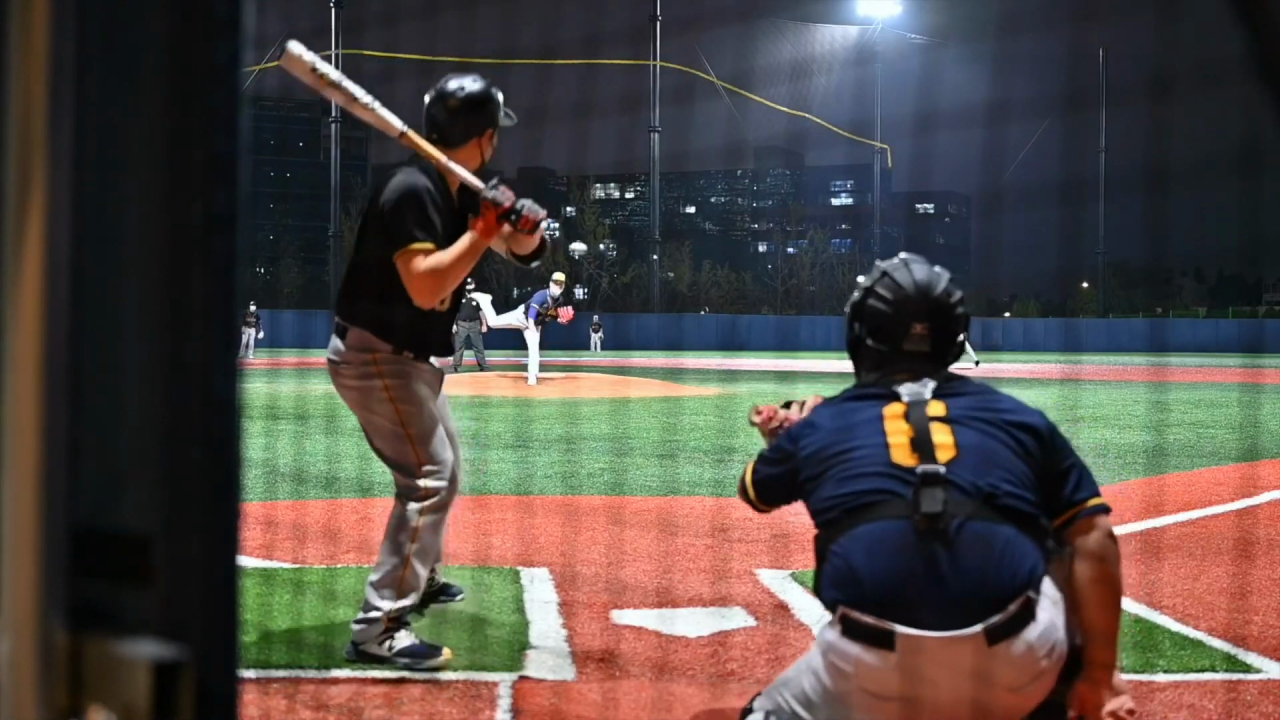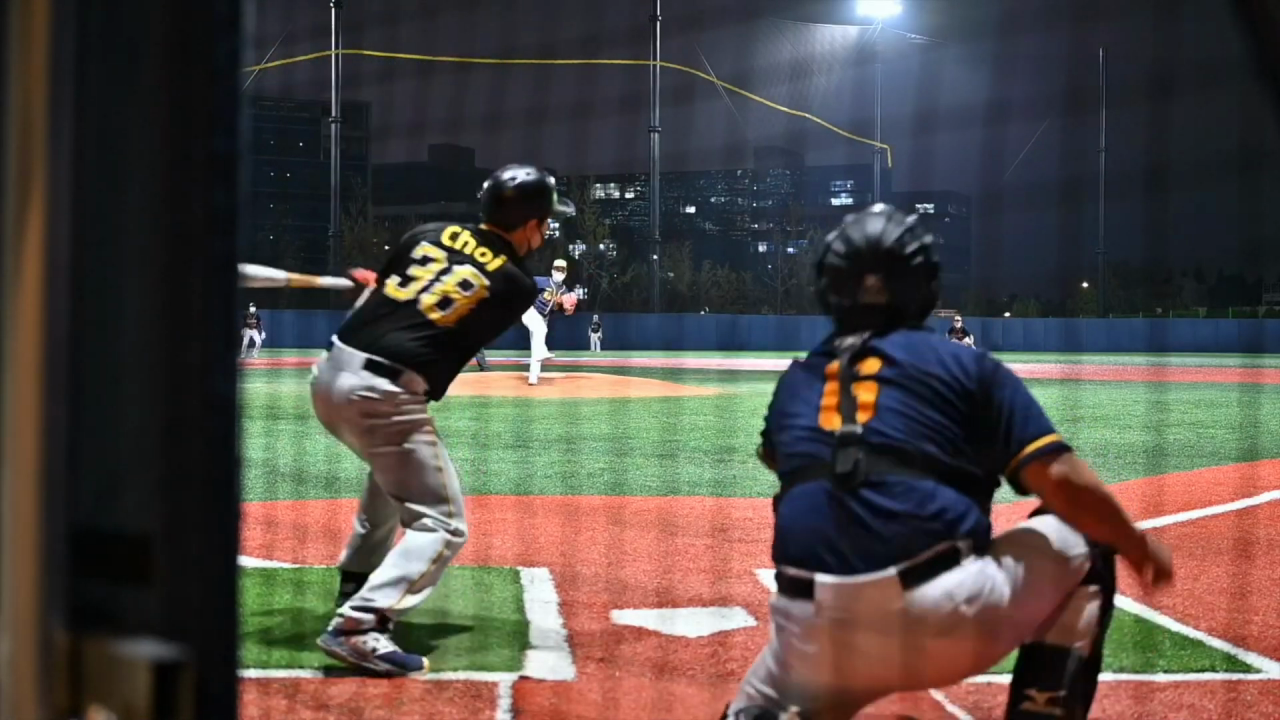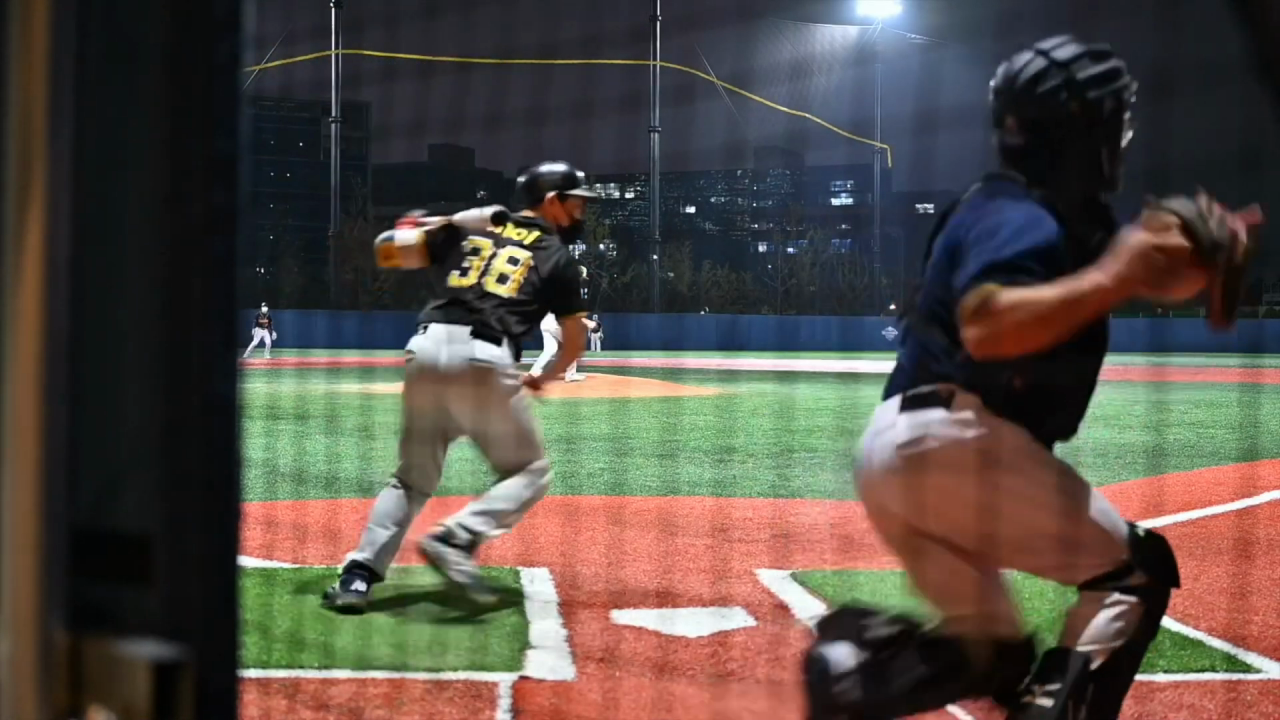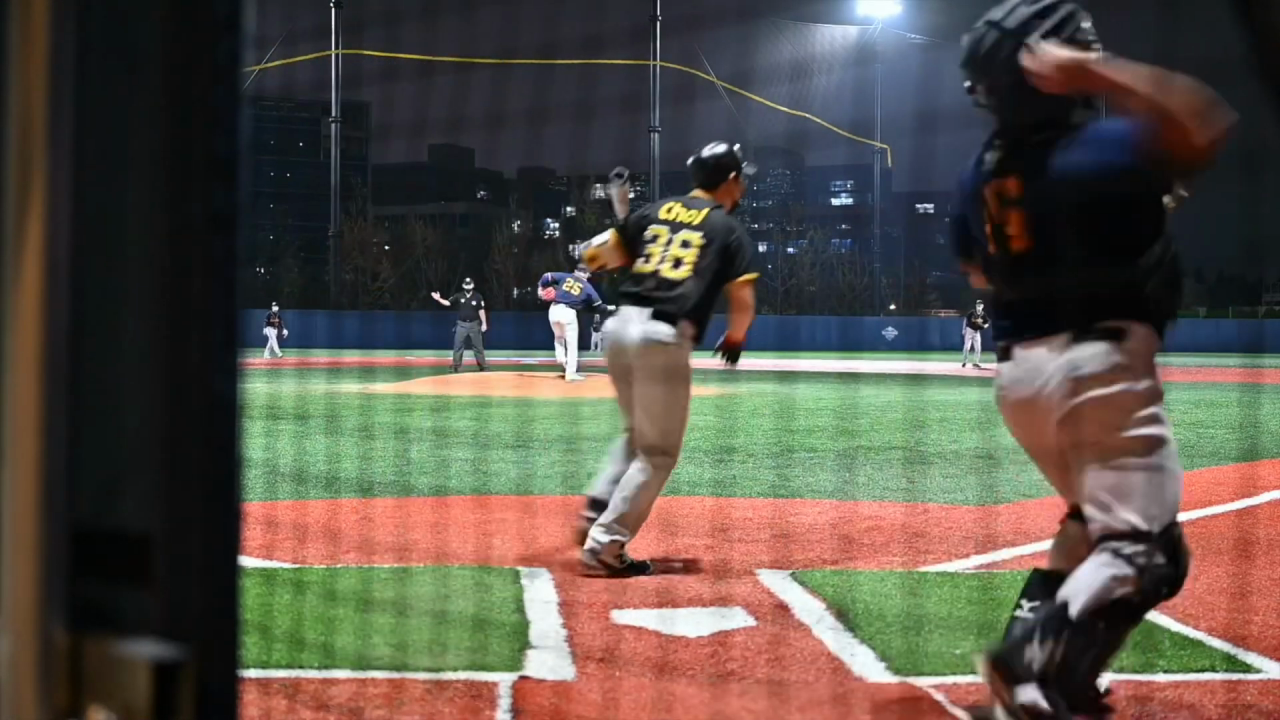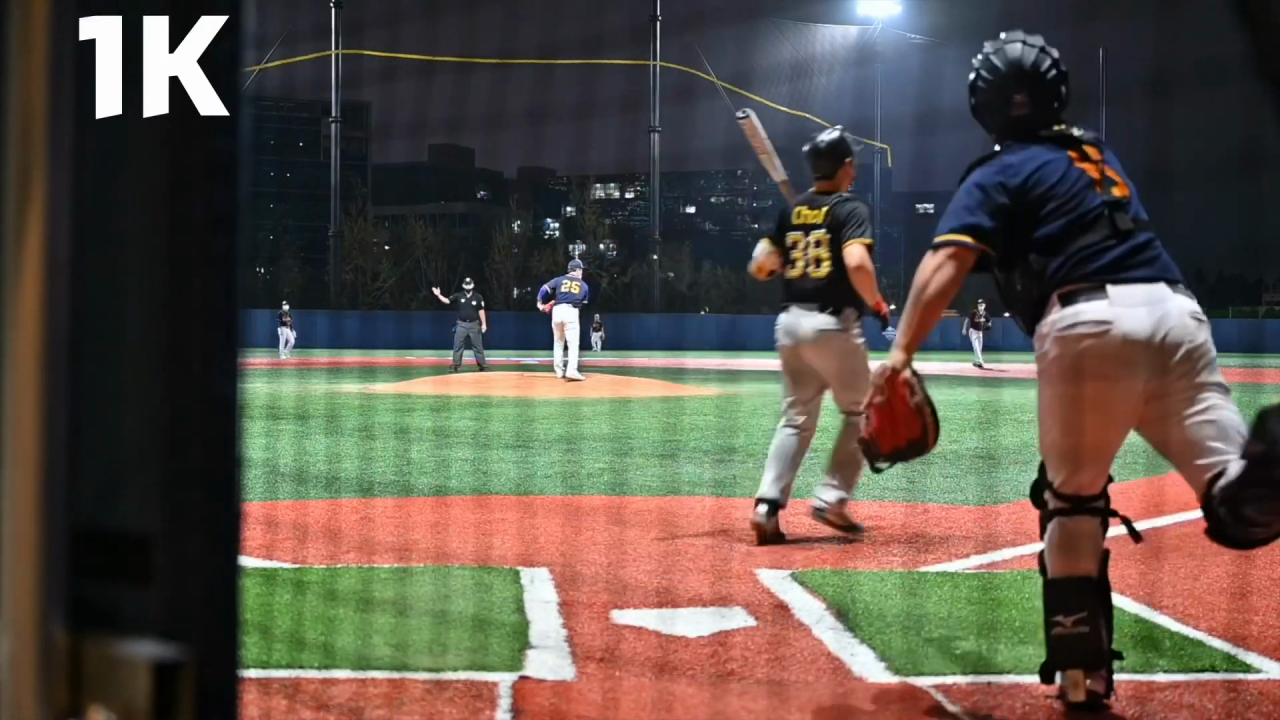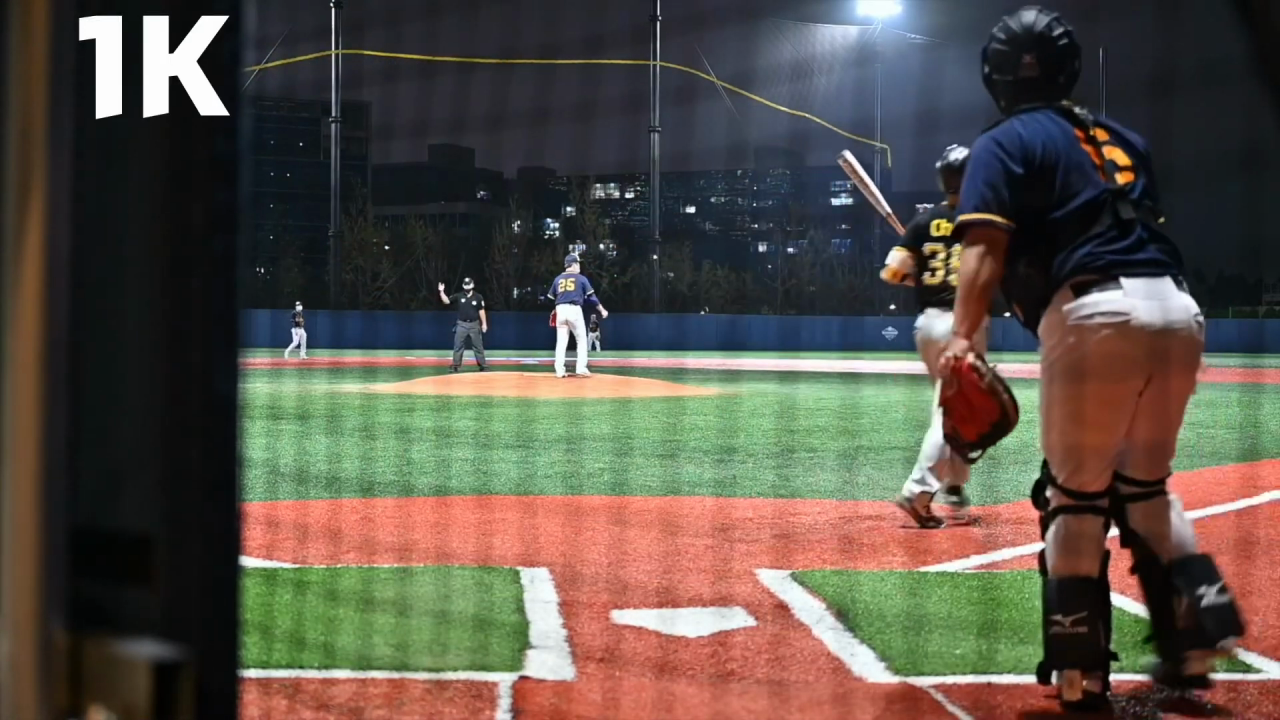
dt=0.4s
person 1, frame 1
left shoulder: (818, 425)
right shoulder: (1016, 417)
left elbow: (755, 493)
right elbow: (1094, 540)
left wrist: (779, 438)
right wrist: (1101, 672)
left hip: (870, 671)
right hip: (1011, 666)
right knee: (1061, 568)
person 1, frame 2
left shoulder: (794, 382)
right shoulder: (965, 365)
right elbow: (1059, 479)
right wrist: (1136, 545)
left hip: (815, 621)
right hip: (944, 613)
right knee: (1086, 546)
person 1, frame 3
left shoulder: (1077, 215)
right shoulder: (1024, 218)
left elbow: (1164, 278)
right elbow: (989, 332)
right wrist: (1113, 280)
left hip: (899, 450)
right hip: (953, 441)
left knee: (982, 654)
right knee: (1136, 569)
left ankle: (856, 659)
person 1, frame 4
left shoulder: (982, 173)
right shoulder: (1100, 147)
right elbow: (1198, 133)
right wrist: (1098, 77)
left hip: (1023, 376)
right hip: (1104, 373)
left knee: (1094, 520)
right knee: (1140, 552)
left ankle: (1051, 657)
person 1, frame 5
left shoulder: (998, 174)
right shoulder: (1096, 151)
left elbow: (945, 263)
left wrist: (901, 352)
left hip: (1088, 325)
right hip: (1175, 312)
left knee: (1073, 502)
left ankle: (1080, 673)
person 1, frame 6
left shoulder: (1005, 144)
right shoulder: (1122, 134)
left elbow: (985, 247)
left wrist: (962, 339)
left hip: (1092, 317)
right hip: (1172, 310)
left knee: (1075, 497)
right knee: (1144, 487)
left ankle: (1080, 673)
right ankle: (1196, 631)
person 2, frame 1
left shoulder: (462, 187)
right shoulder: (410, 188)
left elbow: (523, 242)
right elbow: (427, 289)
left wrist: (528, 225)
right wrist: (486, 233)
left hip: (410, 358)
right hip: (373, 359)
left knee: (442, 469)
right knee: (433, 478)
left ankle: (417, 577)
right ankle: (380, 626)
person 2, frame 2
left shoulder: (429, 233)
right shoulder: (518, 282)
left hip: (332, 374)
right hip: (386, 392)
left knee: (391, 469)
right knee: (440, 526)
left ankle: (359, 578)
right ankle: (357, 628)
person 2, frame 3
left shoulder: (472, 224)
right shoulder: (559, 257)
left elbow: (389, 252)
right elbow: (574, 341)
left wrist: (413, 228)
right wrist: (539, 378)
left hip: (427, 349)
right hip: (484, 359)
left knee: (411, 477)
right knee: (530, 473)
left ankle: (357, 577)
right ankle: (454, 539)
person 2, frame 4
left shoulder: (652, 211)
right shoulder: (728, 228)
left elbow: (592, 255)
right elbow: (743, 301)
left wrist: (624, 258)
right wrist: (735, 339)
left hip: (619, 327)
right hip: (665, 336)
left knee: (638, 434)
right knee: (657, 449)
left ankle: (598, 507)
right ankle: (605, 544)
person 2, frame 5
left shoulder: (791, 211)
right shoulder: (852, 211)
left elbow: (760, 267)
right elbow: (857, 263)
right wrist: (877, 304)
left hip: (790, 322)
right hip: (833, 326)
left knee: (795, 421)
right knee: (859, 417)
left ankle: (767, 508)
right ankle: (831, 500)
person 2, frame 6
left shoulder: (923, 221)
left elbow: (891, 272)
left hip: (927, 323)
left knee: (948, 408)
left ankle: (953, 488)
right ankle: (918, 490)
